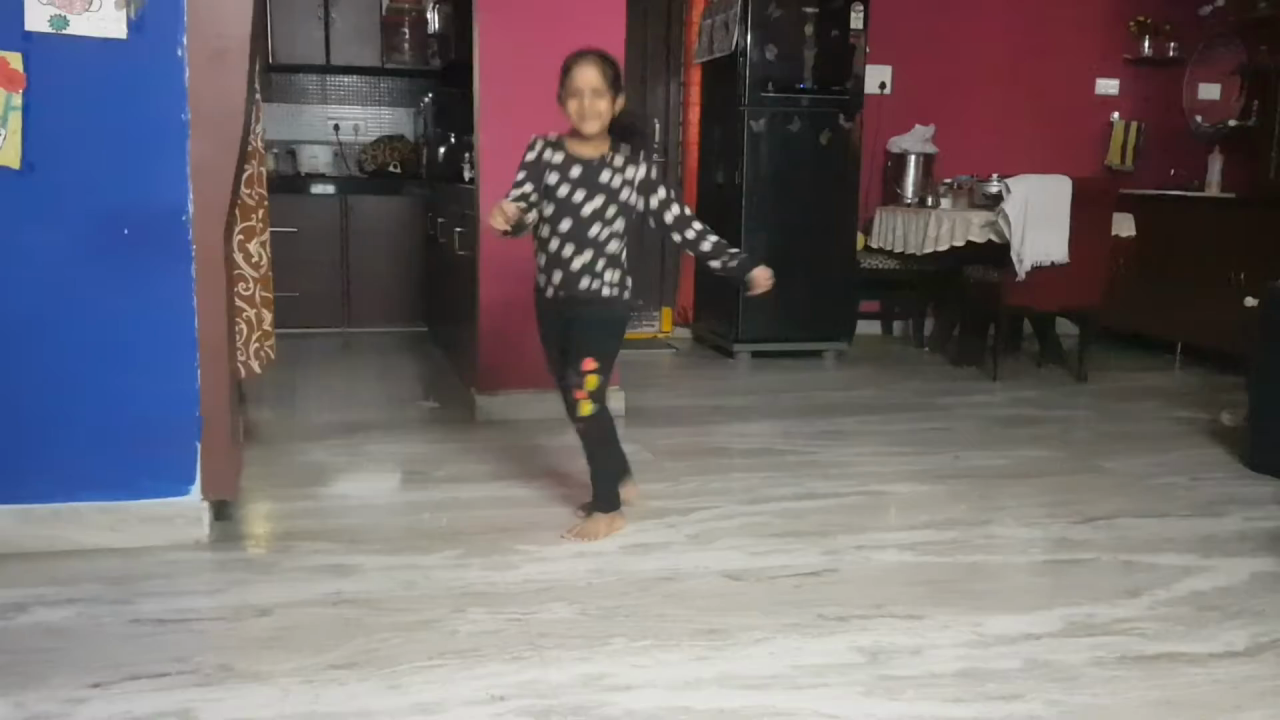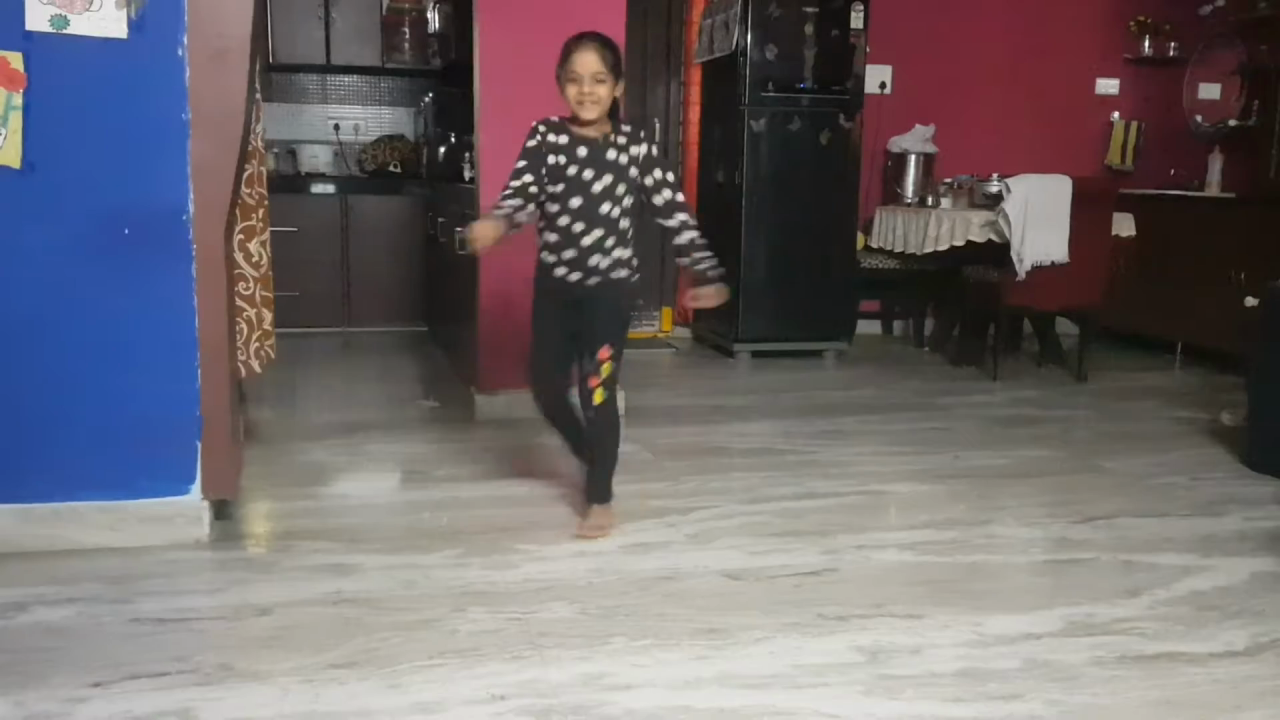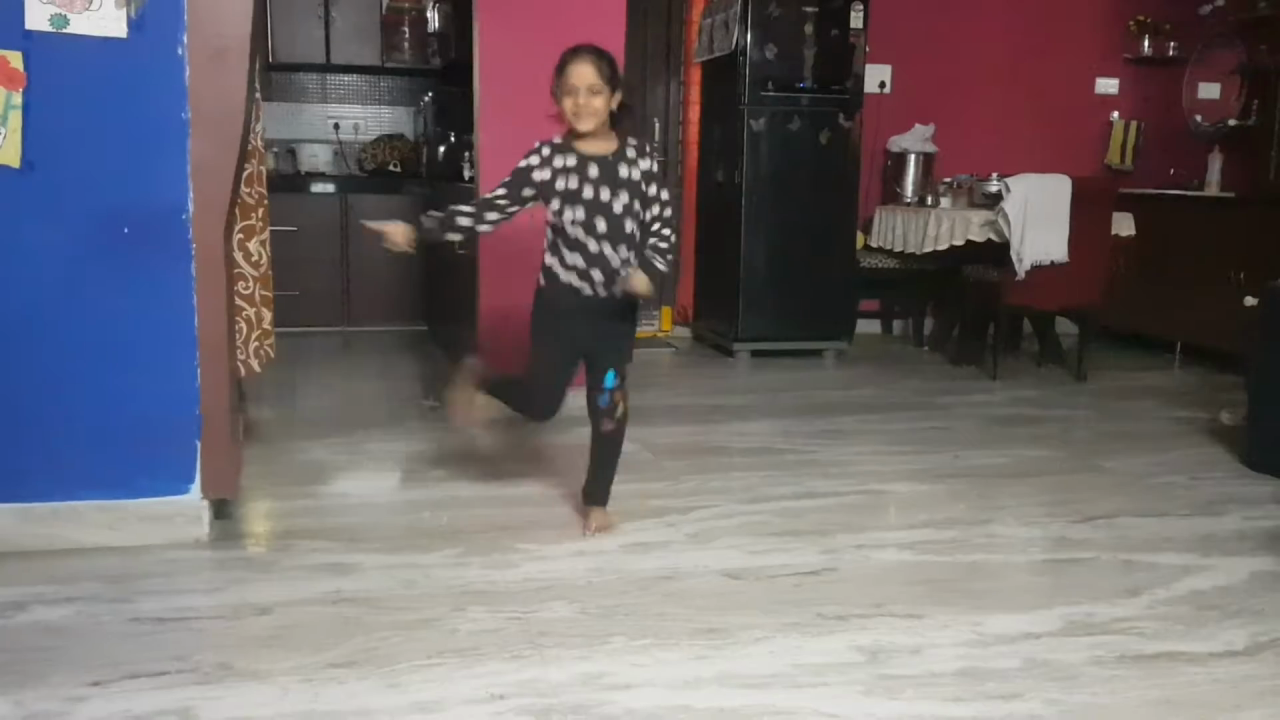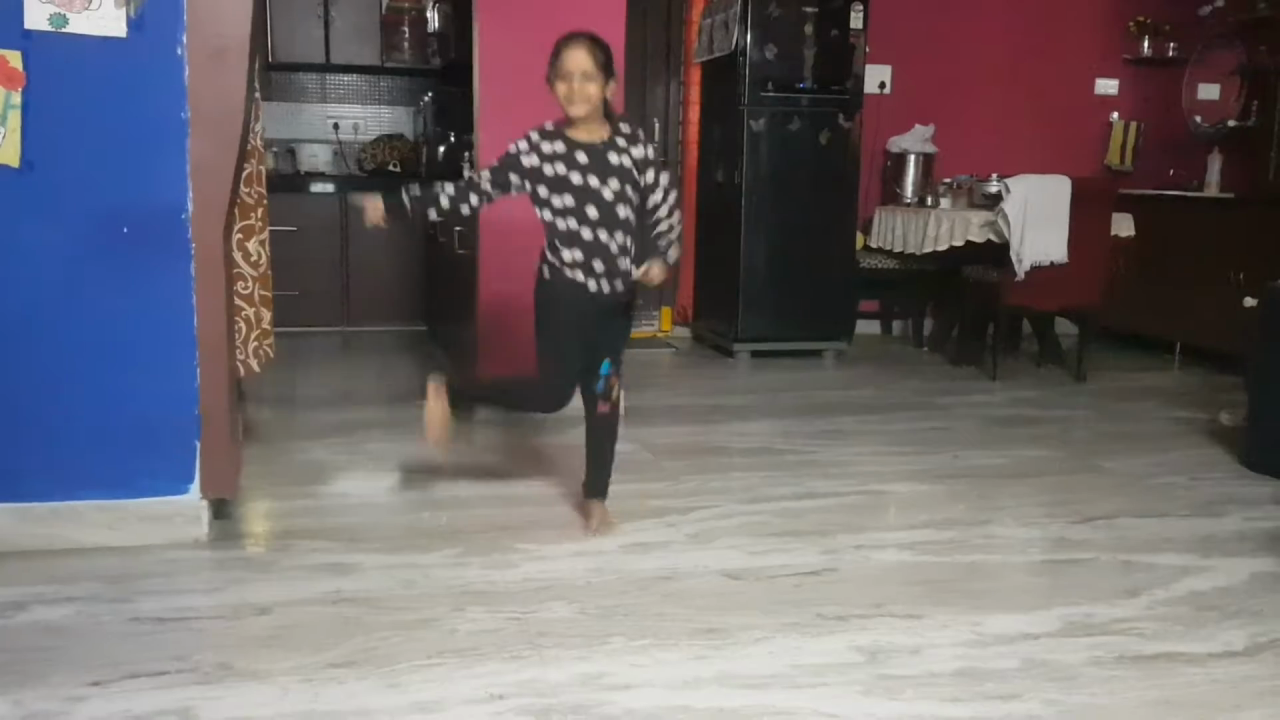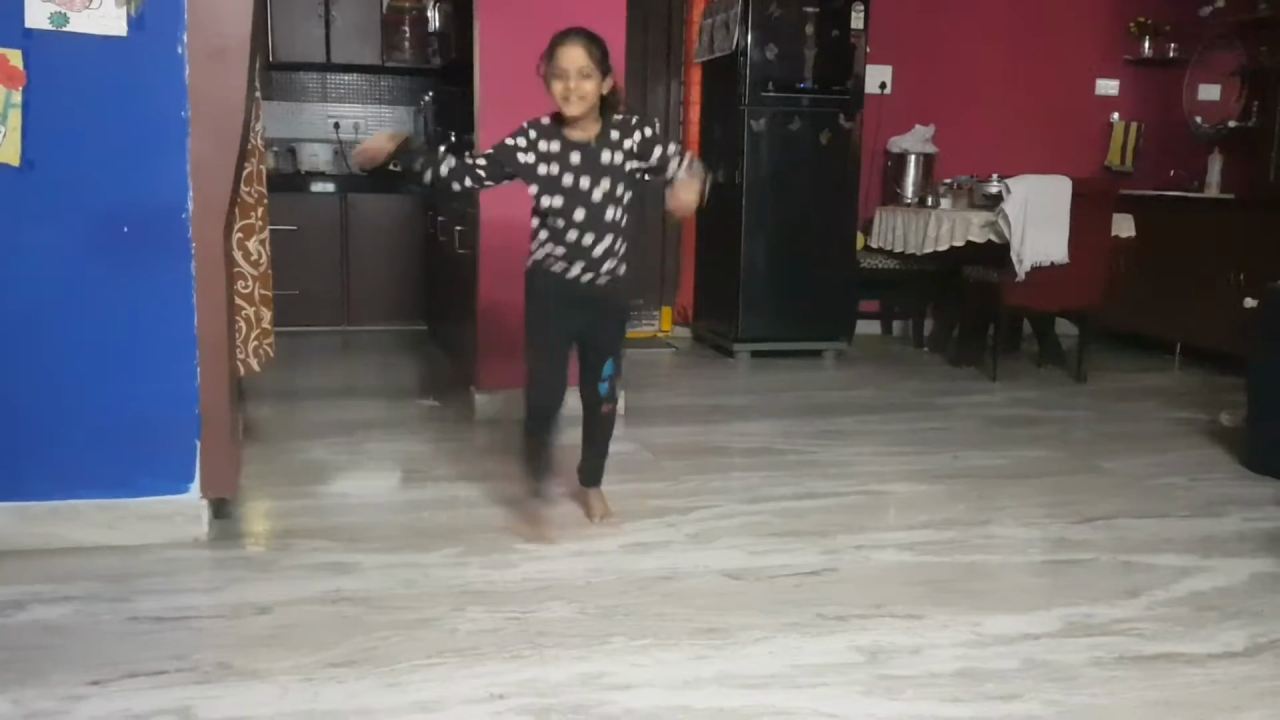
dt=0.1s
person 1, frame 1
left shoulder: (634, 166)
right shoulder: (542, 154)
left elbow: (681, 224)
right elbow: (518, 209)
left wrist: (744, 268)
right wrist: (504, 219)
left hip: (599, 303)
right hip: (552, 301)
left knee: (586, 402)
right knee: (579, 402)
left ankle: (607, 507)
right ankle: (620, 478)
person 1, frame 2
left shoulder: (636, 147)
right shoulder: (543, 136)
left elbow: (672, 214)
right elbow: (518, 195)
left wrist: (707, 273)
right wrist: (493, 222)
left hip: (609, 290)
right hip: (554, 286)
left knee: (599, 394)
right knee: (548, 393)
left ankle: (601, 500)
right ankle: (591, 465)
person 1, frame 3
left shoulder: (640, 160)
right shoulder: (546, 159)
left elbow: (662, 229)
right elbow: (493, 209)
left wrist: (649, 271)
right wrist: (418, 229)
left hip: (616, 306)
right hip: (561, 299)
left knee: (609, 407)
right knee: (541, 400)
left ankle: (597, 501)
right ankle: (478, 380)
person 1, frame 4
left shoulder: (633, 145)
right shoulder: (536, 147)
left elbow: (666, 207)
right elbow: (475, 192)
left wrist: (662, 258)
right wrist: (395, 205)
left hip: (615, 296)
right hip: (563, 293)
left knee: (602, 395)
right knee: (551, 393)
left ankle: (596, 495)
right ankle: (446, 389)
person 1, frame 5
left shoulder: (630, 134)
right shoulder: (528, 139)
left elbow: (675, 160)
right elbow: (463, 171)
left wrist: (689, 181)
right wrist: (396, 151)
left hip: (606, 290)
right hip: (548, 291)
left knee: (602, 393)
right knee: (544, 389)
left ankle: (591, 484)
right ankle: (537, 487)
